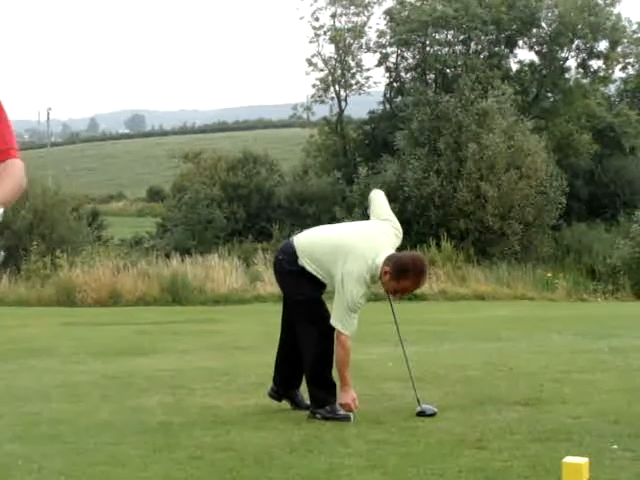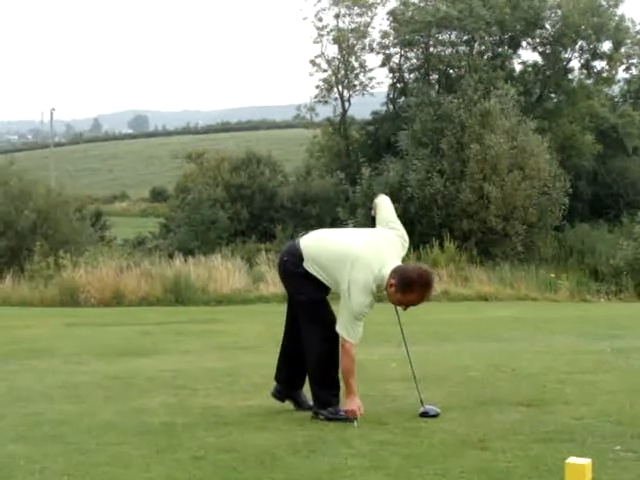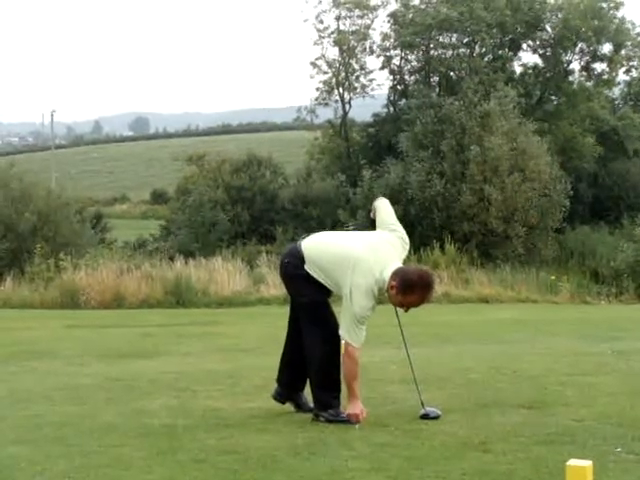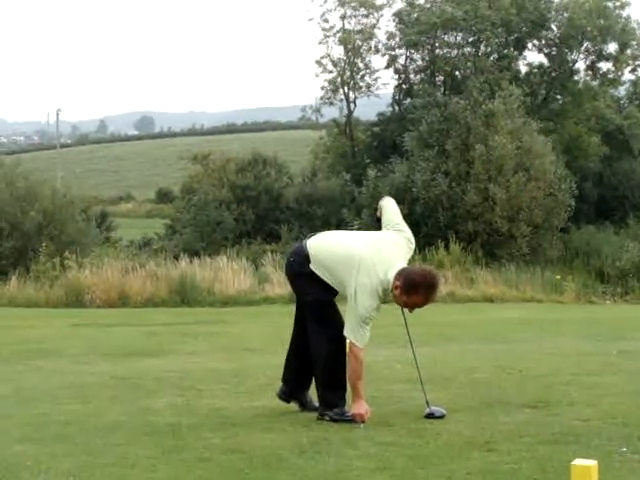
dt=0.3s
person 1, frame 1
left shoulder: (392, 231)
right shoulder: (356, 279)
left elbow: (376, 194)
right elbow: (342, 337)
right wrist: (346, 388)
left hip: (305, 255)
right hip: (292, 264)
left knee: (298, 326)
right knee: (320, 331)
left ankle: (284, 386)
right ankle: (322, 403)
person 1, frame 2
left shoulder: (399, 240)
right shoulder: (362, 288)
left elbow: (381, 200)
right elbow: (347, 345)
right wrist: (351, 396)
left hip: (308, 254)
right hip: (296, 265)
left knee: (303, 326)
right knee: (324, 332)
left ankle: (287, 385)
right ankle: (325, 404)
person 1, frame 3
left shoulder: (400, 242)
right shoulder: (364, 291)
left elbow: (380, 203)
right elbow: (350, 348)
right wrist: (354, 400)
left hip: (311, 257)
right hip: (298, 267)
left knee: (304, 328)
right knee: (326, 335)
left ankle: (288, 388)
right ankle: (326, 406)
person 1, frame 4
left shoulder: (405, 242)
right shoulder: (368, 292)
left elbow: (386, 202)
right elbow: (355, 348)
right wrist: (358, 400)
left hip: (318, 256)
right hip: (303, 266)
left knee: (311, 327)
right knee: (331, 333)
left ankle: (292, 387)
right ankle: (331, 405)
